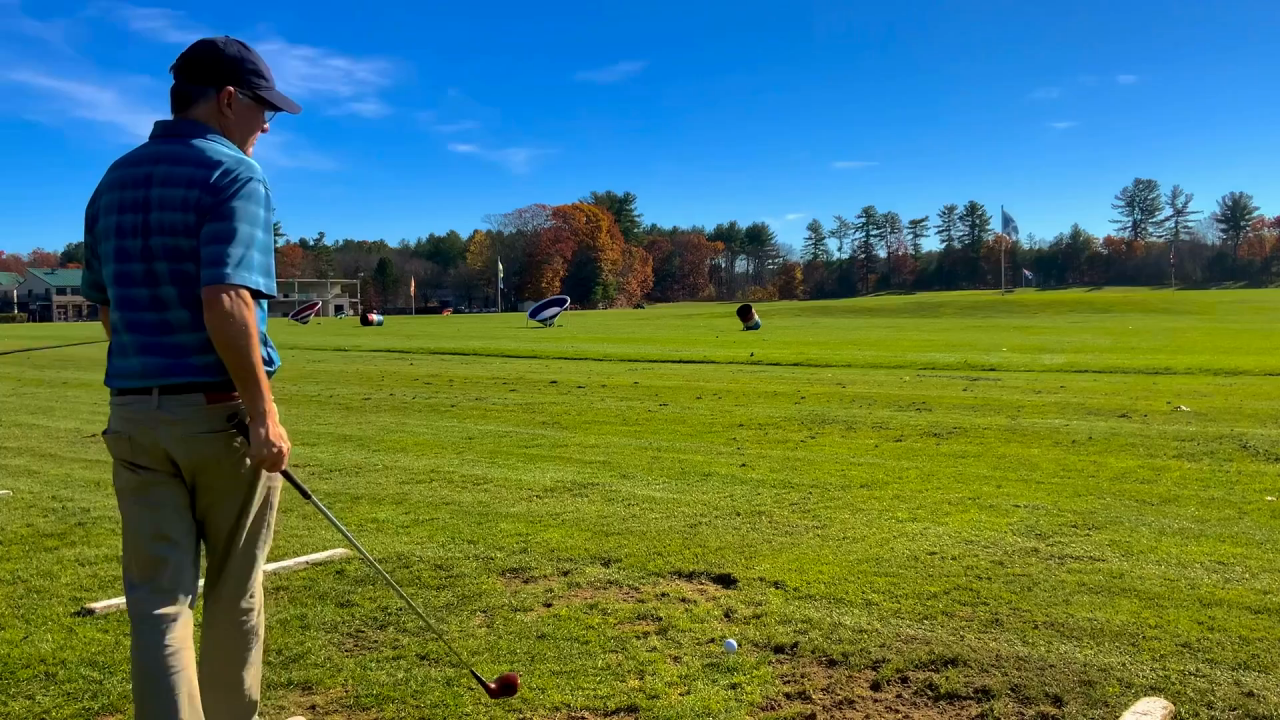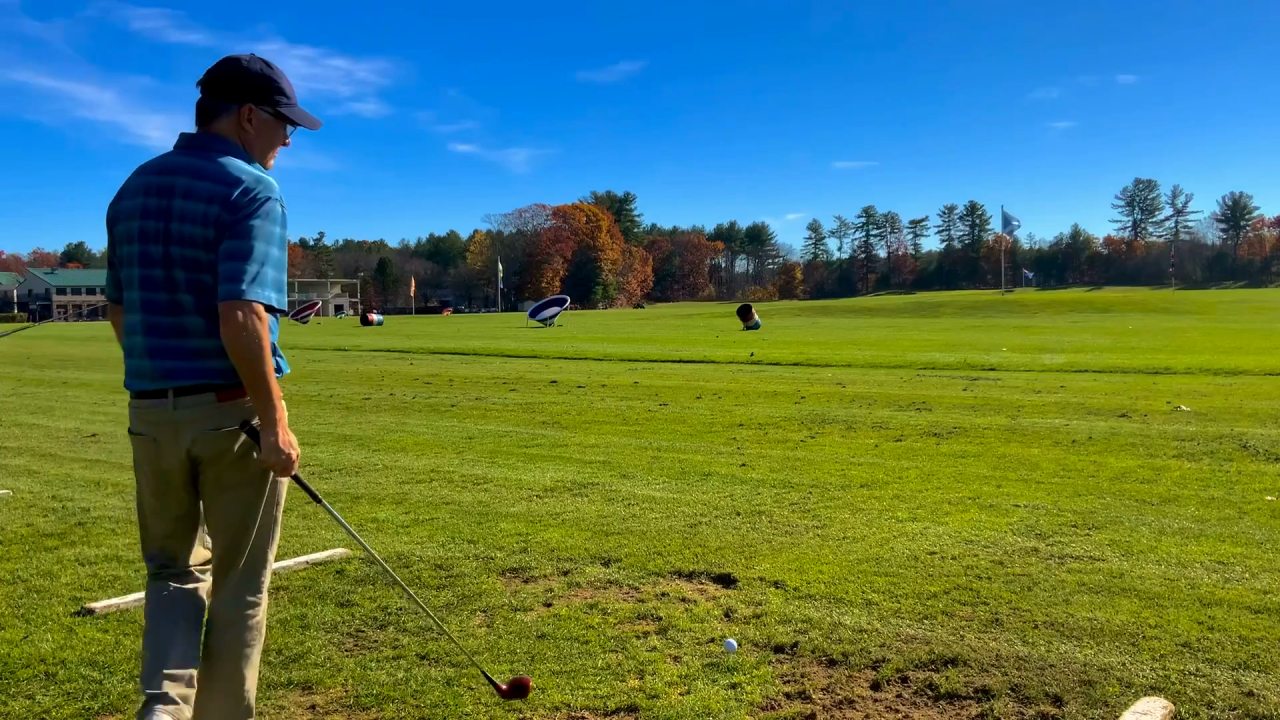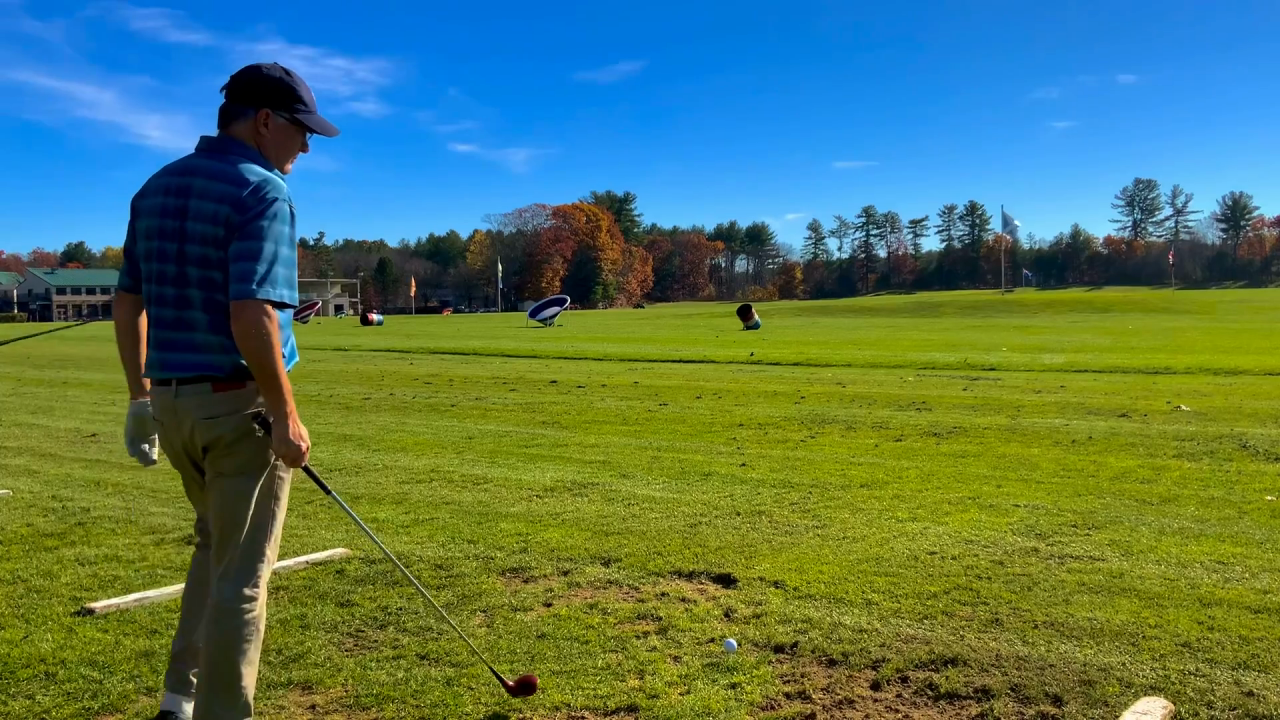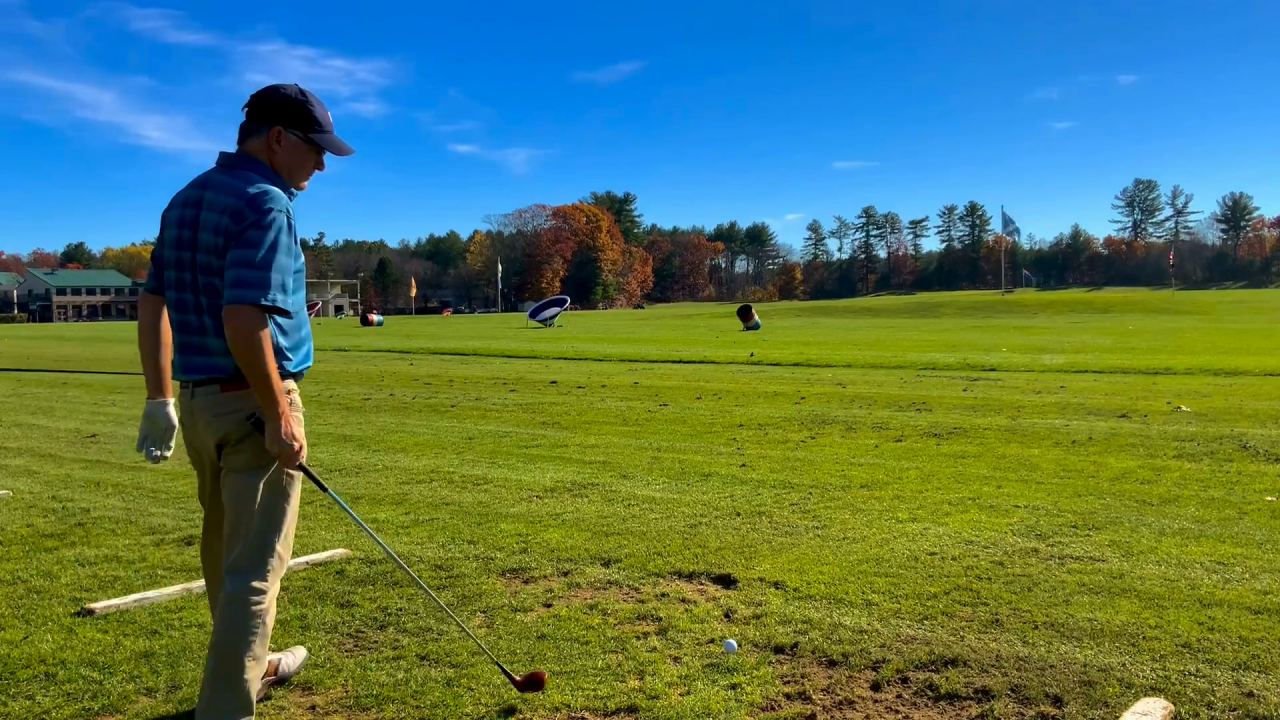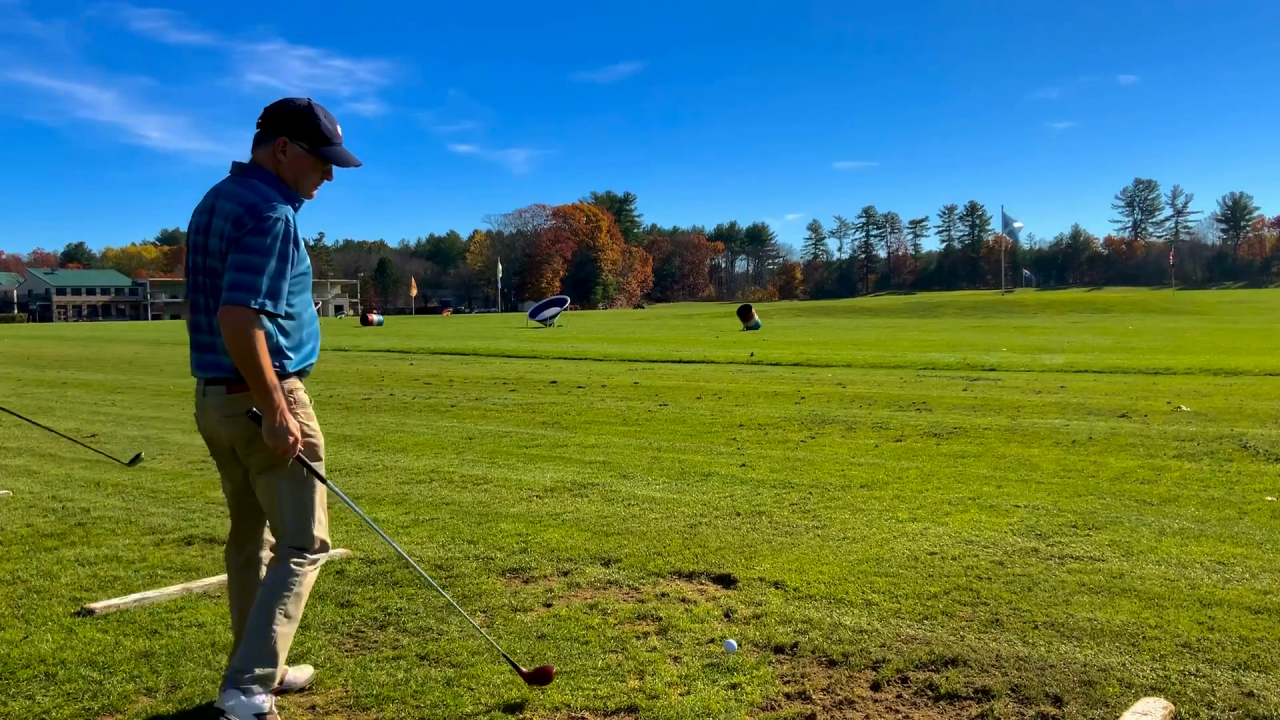
dt=0.2s
person 1, frame 1
left shoulder: (113, 182)
right shoulder: (234, 175)
left elbow: (107, 309)
right elbow: (226, 305)
right wrist: (265, 416)
left hip: (135, 417)
right hip: (224, 412)
left knee: (159, 607)
right knee: (235, 592)
person 1, frame 2
left shoulder: (134, 188)
right shoulder: (251, 191)
left elbow: (123, 311)
right elbow: (241, 320)
right wrist: (275, 424)
left hip: (153, 416)
right hip: (233, 414)
left knee: (175, 577)
right knee: (239, 586)
person 1, frame 3
left shoulder: (158, 187)
right shoulder: (262, 192)
left elbow: (129, 303)
right elbow: (251, 316)
left wrist: (143, 398)
right wrist: (286, 416)
left hip: (172, 401)
right hip: (240, 402)
left knee: (213, 542)
right knee: (239, 573)
person 1, frame 4
left shoulder: (189, 198)
right shoulder: (266, 205)
left elbow: (153, 304)
right elbow: (242, 319)
left wrist: (162, 399)
right wrist: (278, 416)
left hip: (198, 401)
right hip: (254, 404)
left knee: (227, 544)
right knee: (254, 564)
left ankle: (248, 664)
person 1, frame 5
left shoulder: (216, 201)
right shoulder: (269, 213)
right elbow: (238, 321)
right wrist: (276, 410)
left hip: (217, 398)
right hip: (262, 399)
left knee: (251, 536)
right knee: (303, 545)
